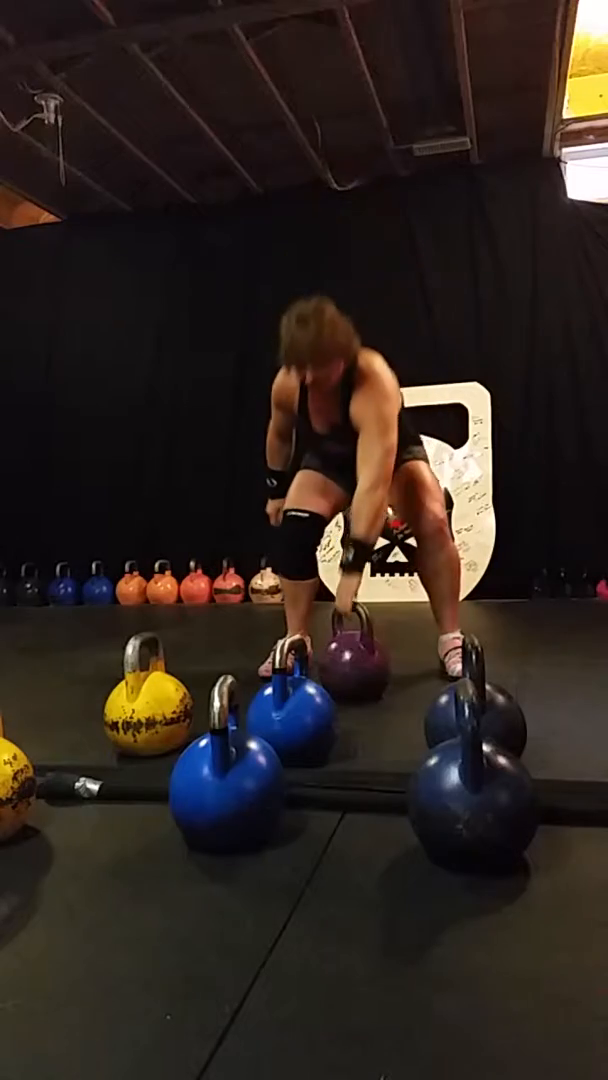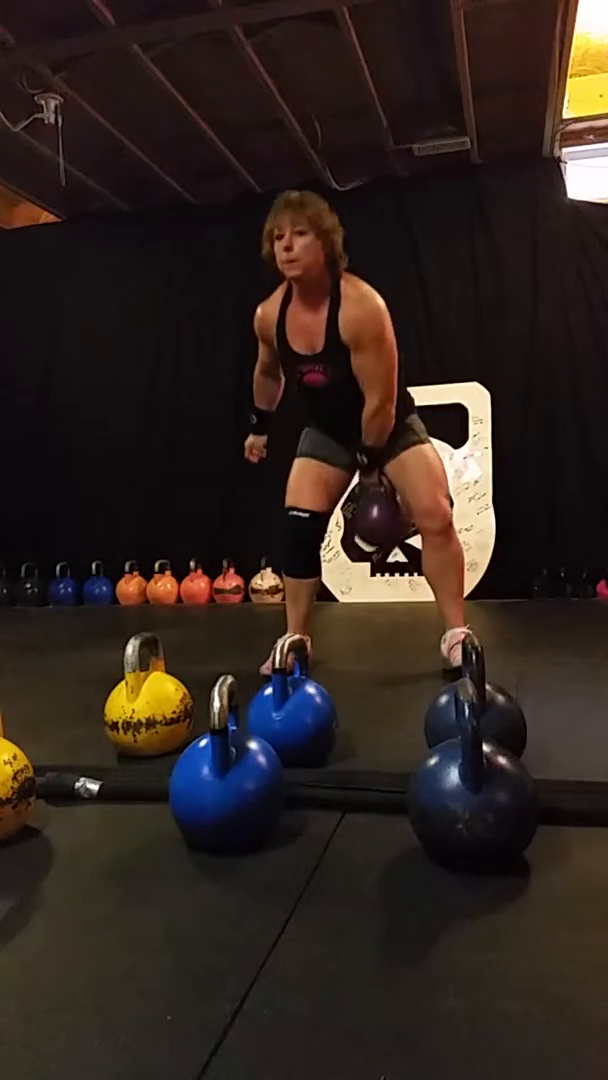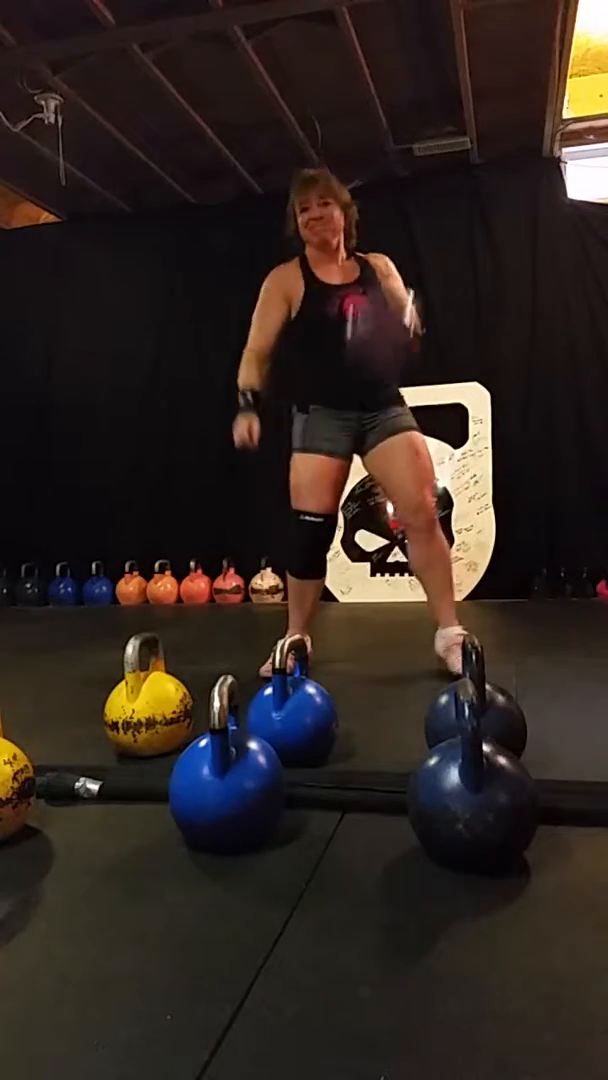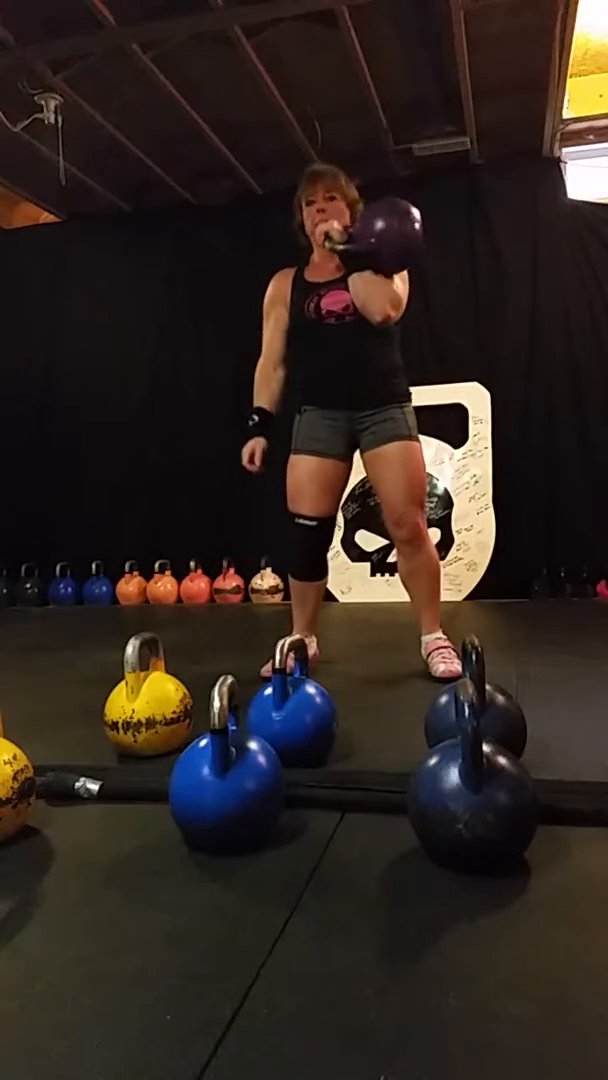
dt=0.7s
person 1, frame 1
left shoulder: (374, 385)
right shoulder: (286, 385)
left elbow: (374, 484)
right elbow: (279, 434)
left wrist: (353, 567)
right wrist: (276, 488)
left hip: (393, 457)
right hip: (329, 462)
left knee: (431, 519)
right knee: (295, 527)
left ankle: (451, 641)
person 1, frame 2
left shoulder: (361, 308)
right shoulder: (269, 315)
left elbow: (381, 401)
right elbow: (267, 372)
left wrist: (370, 464)
right wrist: (258, 426)
left hip: (390, 425)
right hip: (325, 431)
left knee: (435, 516)
right knee: (299, 527)
left ankle: (455, 636)
right ankle: (296, 641)
person 1, frame 3
left shoulder: (377, 268)
right shoulder: (284, 280)
left elbow: (398, 318)
right elbow: (256, 353)
left wrist: (405, 312)
right wrist: (247, 406)
left hip: (380, 406)
right hip: (318, 415)
left knee: (421, 513)
right knee: (308, 528)
left ankle: (450, 634)
right ankle: (295, 640)
person 1, frame 4
right shoulder: (286, 284)
left elbow: (385, 309)
right elbow: (272, 362)
right wrist: (259, 427)
left hip: (385, 410)
right hip: (319, 415)
left knee: (408, 525)
right knee: (306, 530)
left ankle: (434, 637)
right ankle: (303, 639)
